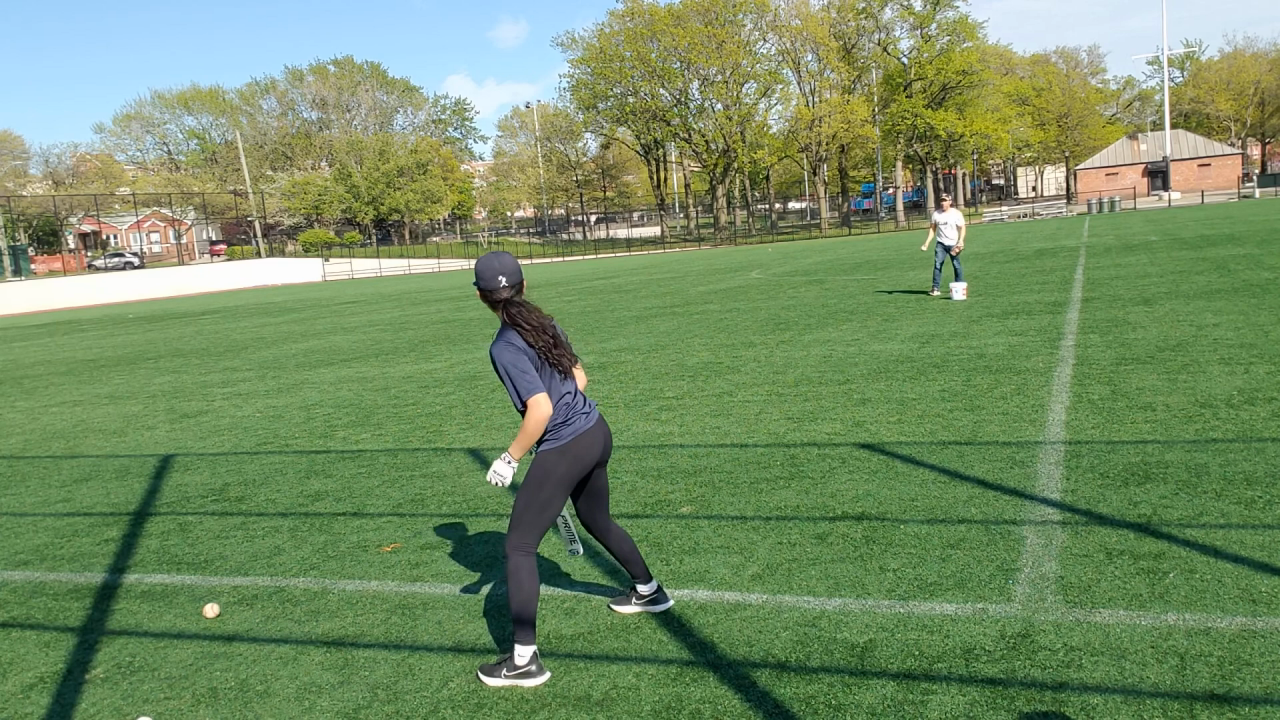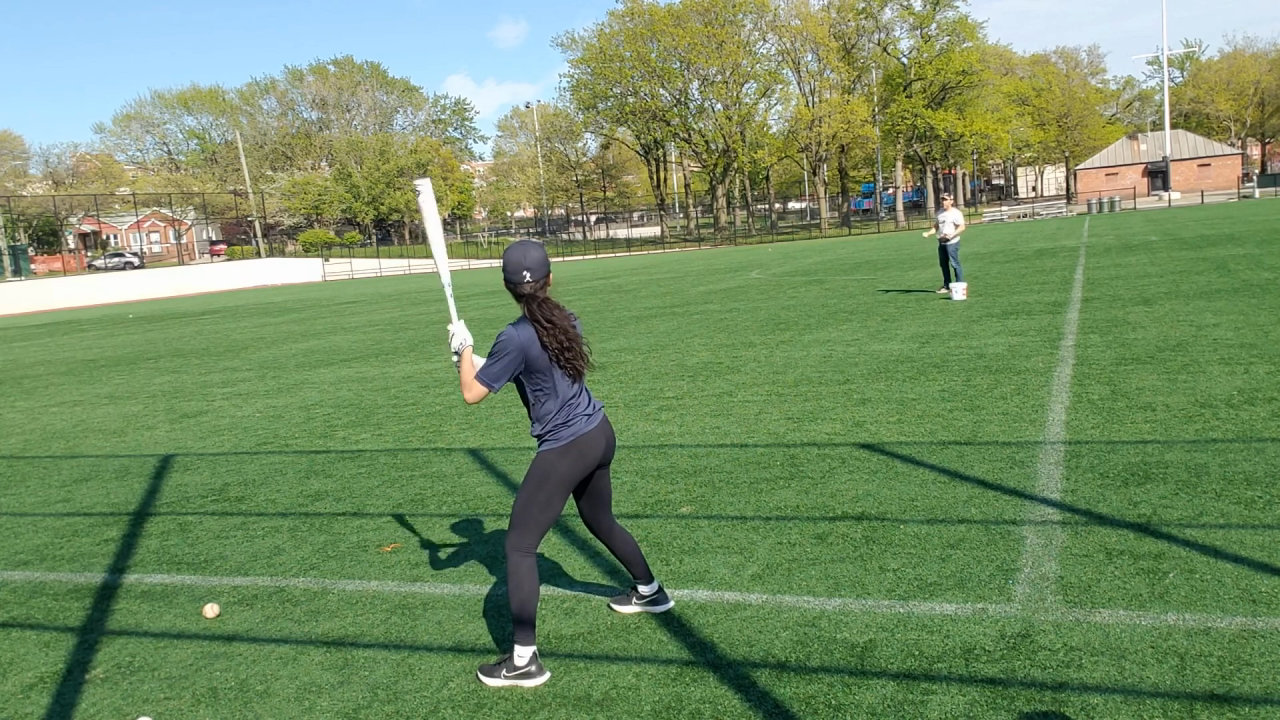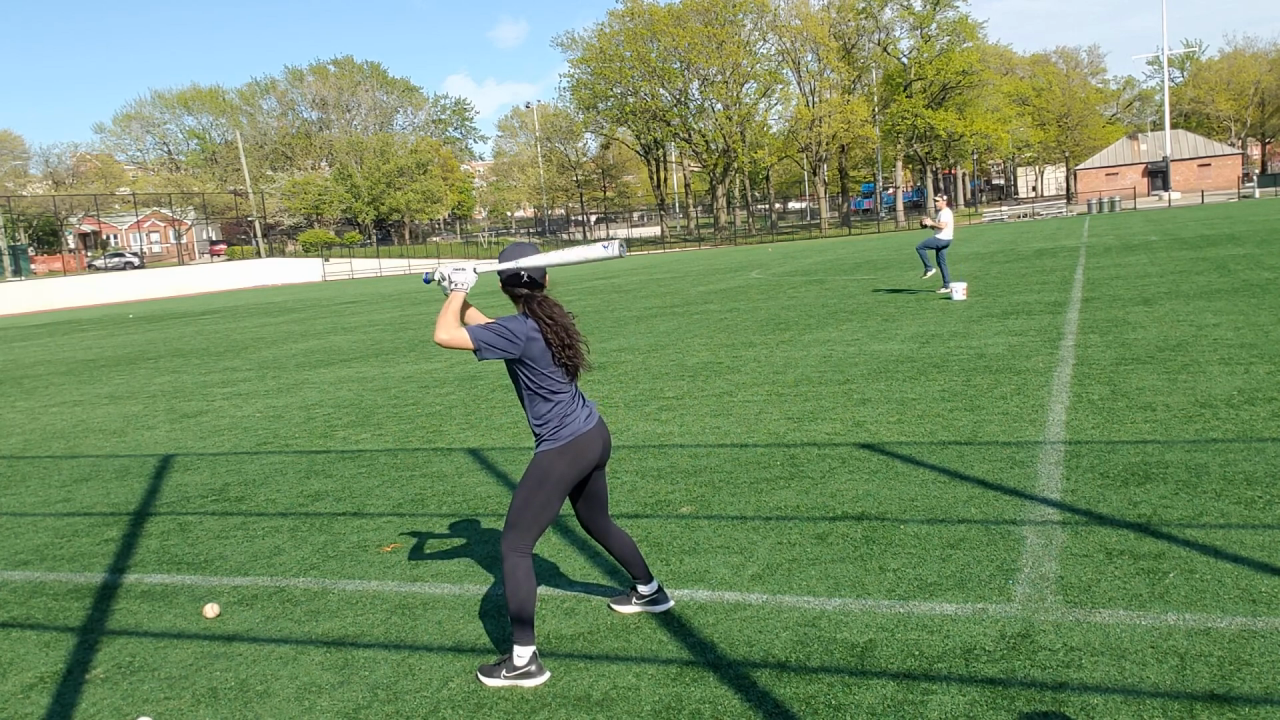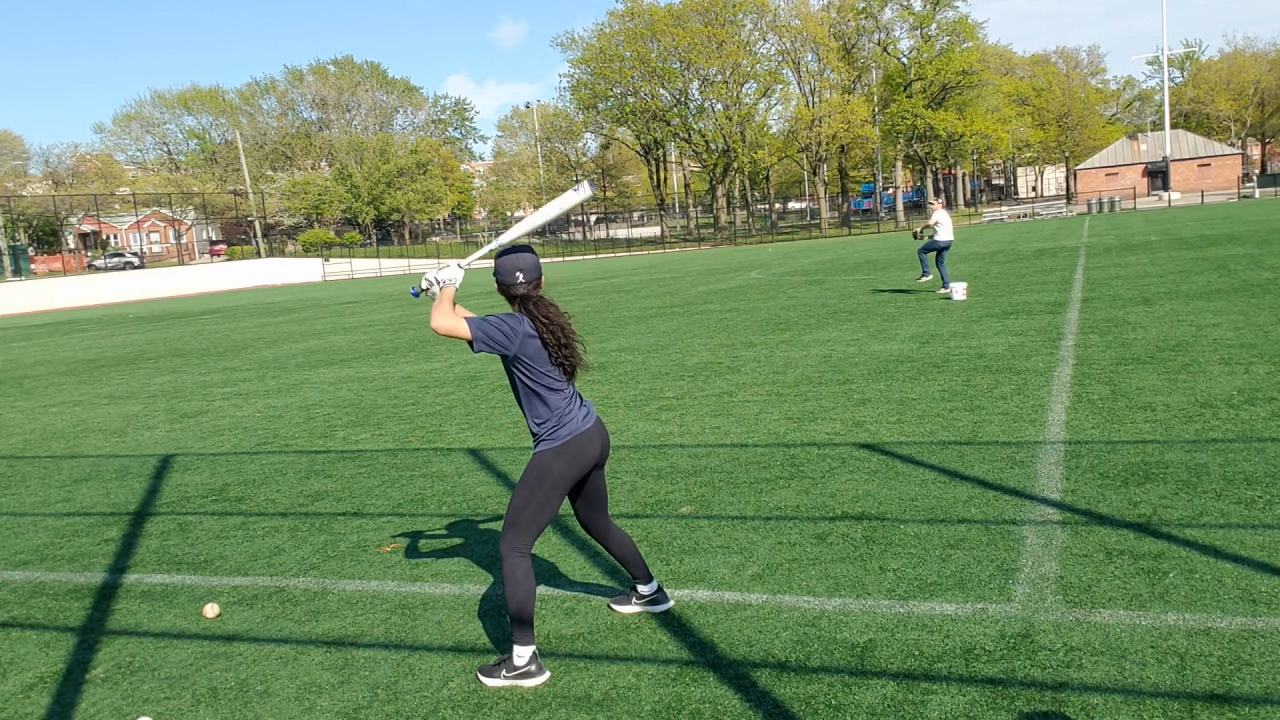
dt=0.7s
person 1, frame 1
left shoulder: (504, 347)
right shoulder: (542, 325)
left elbow: (540, 411)
left wrist: (511, 458)
left hip: (565, 450)
right hip: (596, 433)
left knee: (518, 546)
right knee: (597, 521)
left ankle: (524, 659)
right ankle: (649, 590)
person 1, frame 2
left shoulder: (516, 336)
right shoulder: (566, 322)
left elbow: (472, 394)
left wrist: (463, 348)
right wrist: (485, 360)
left hip: (565, 449)
right hip: (599, 434)
left knee: (518, 546)
right knee: (600, 521)
left ankle: (524, 659)
right ankle: (650, 591)
person 1, frame 3
left shoulder: (519, 330)
right shoulder: (551, 319)
left elbow: (444, 336)
right elbow: (491, 329)
left wrist: (459, 289)
right wrist: (459, 297)
left hip: (563, 451)
right hip: (594, 437)
left knee: (514, 545)
right knee: (597, 523)
left ankle: (524, 660)
right ankle: (649, 591)
person 1, frame 4
left shoulder: (514, 328)
right shoulder: (543, 319)
left elbow: (441, 324)
right elbow: (479, 326)
left wrist: (448, 284)
right wrist: (446, 296)
left hip: (562, 450)
right hip: (591, 435)
left knee: (513, 546)
right knee: (596, 522)
left ankle: (524, 660)
right ankle: (649, 591)
